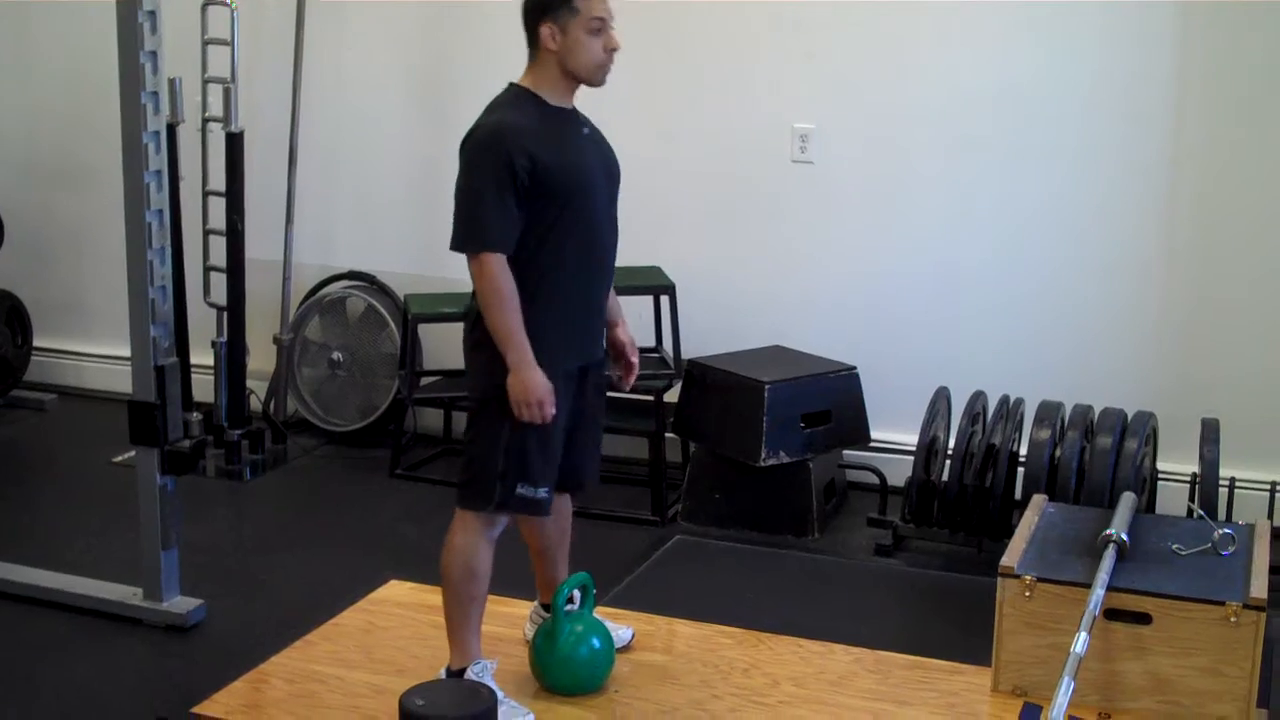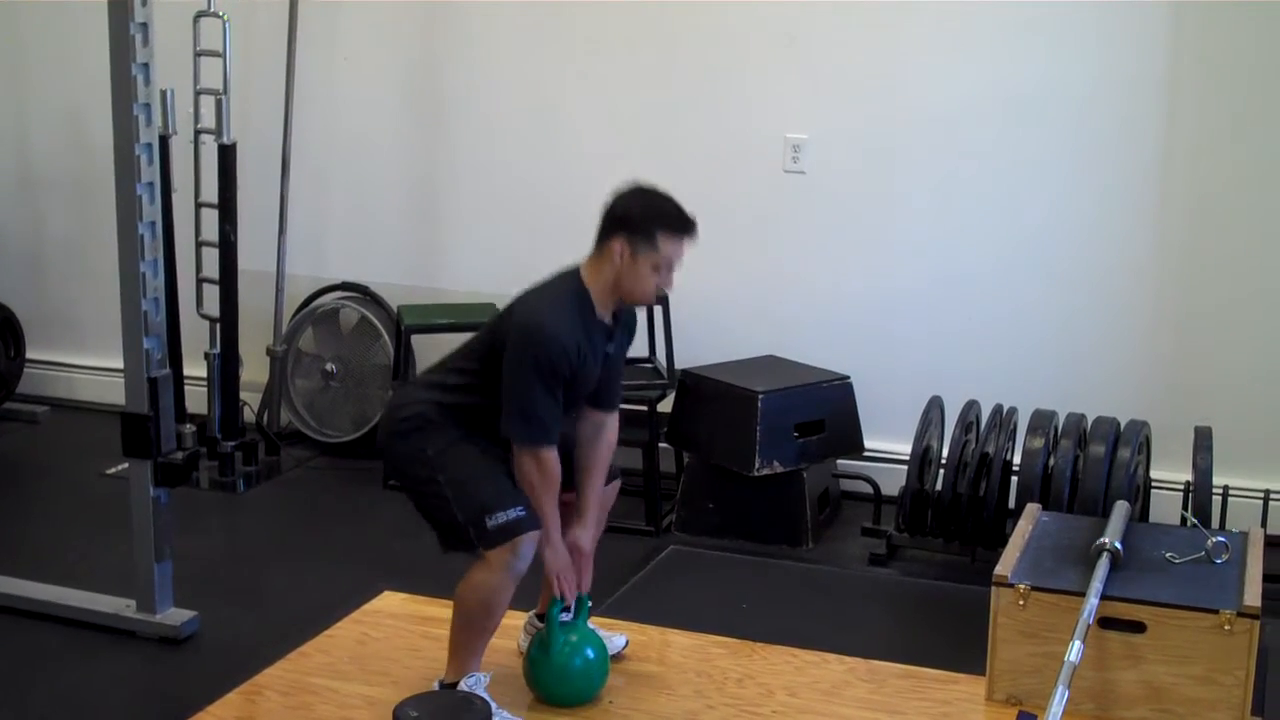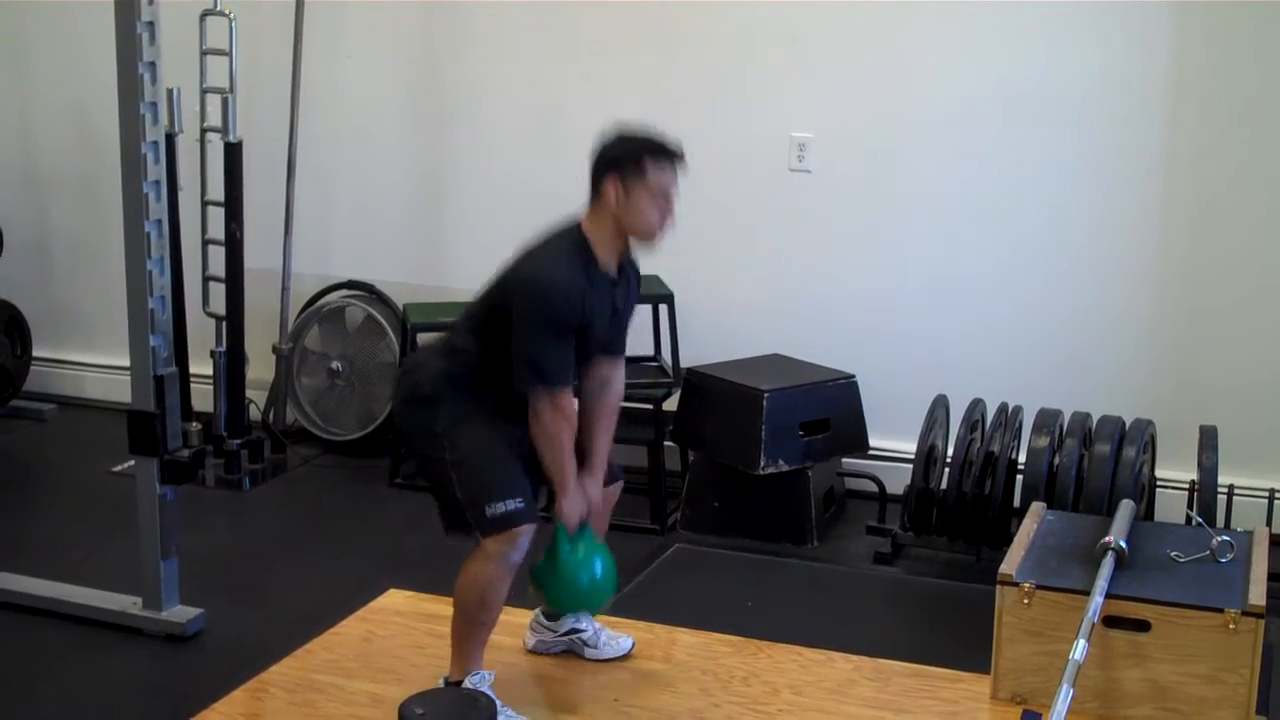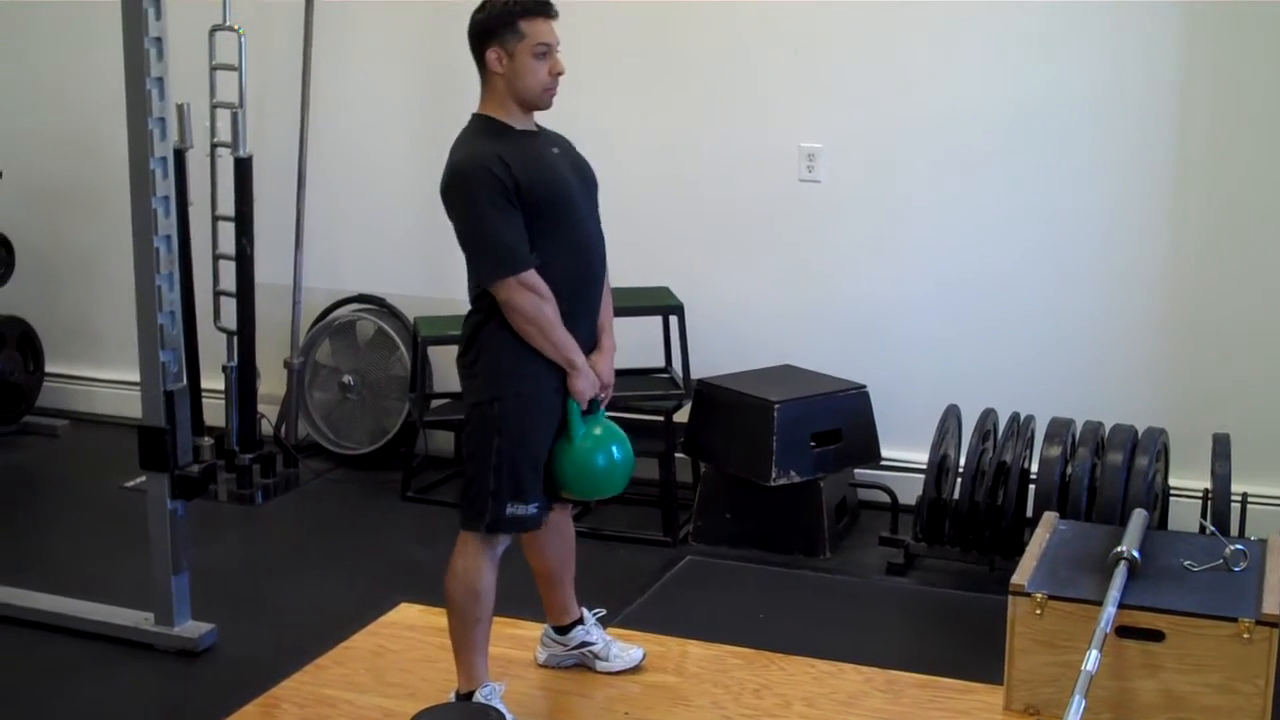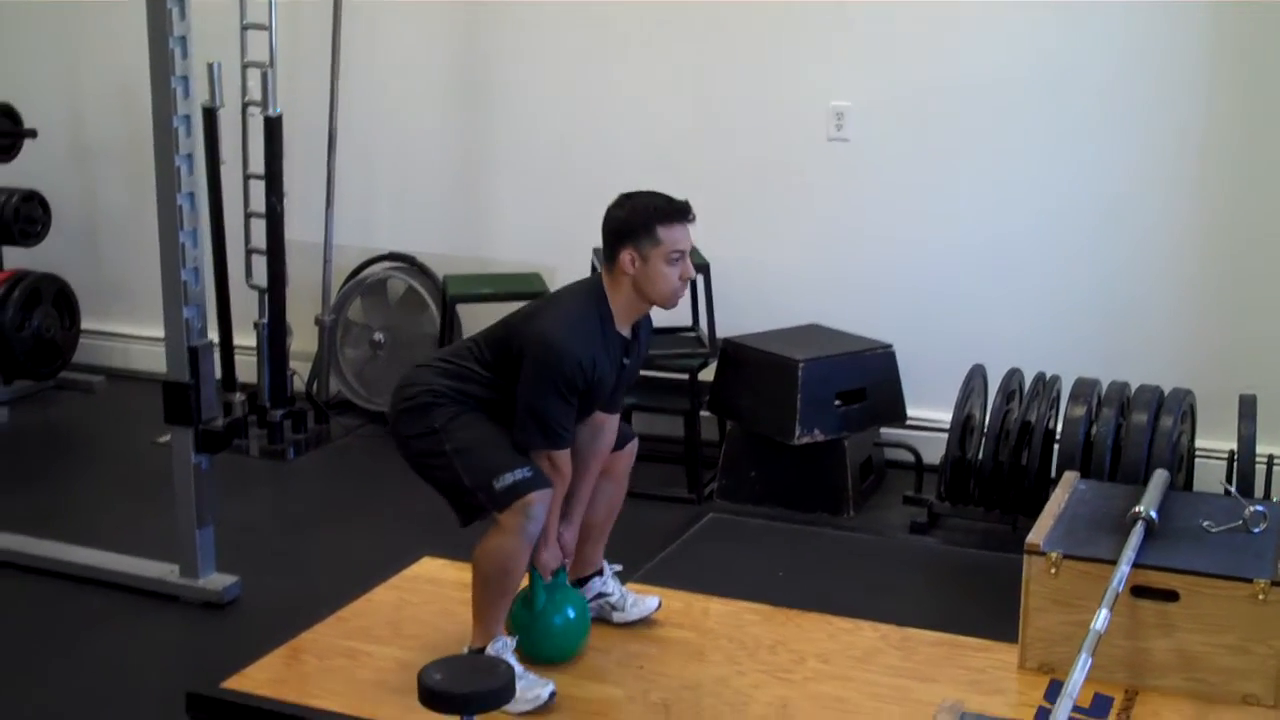
dt=1s
person 1, frame 1
left shoulder: (578, 126)
right shoulder: (504, 134)
right elbow: (487, 258)
left wrist: (614, 323)
right wrist: (520, 364)
left hip: (578, 352)
right hip: (526, 359)
left knee: (553, 489)
right knee: (487, 508)
left ankle: (554, 611)
person 1, frame 2
left shoulder: (618, 317)
right shoulder: (545, 328)
left elbow: (599, 419)
right elbow: (535, 453)
left wrist: (583, 523)
right wrist: (553, 542)
left hip: (496, 426)
right hip: (429, 427)
left knee: (603, 486)
right knee: (516, 538)
left ankle: (548, 621)
person 1, frame 3
left shoulder: (622, 271)
right shoulder: (550, 281)
left elbow: (605, 373)
right elbow: (552, 403)
left wrist: (592, 476)
right wrist: (567, 492)
left hip: (507, 397)
right hip: (442, 399)
left knee: (603, 486)
right knee: (512, 529)
left ankle: (558, 618)
person 1, frame 4
left shoulder: (552, 145)
right shoulder: (479, 163)
left elbow: (588, 255)
right elbow: (515, 286)
left wrist: (602, 349)
right wrist: (575, 365)
left hip: (568, 364)
right hip: (516, 372)
left knee: (552, 503)
right knee: (490, 528)
left ankle: (567, 630)
person 1, frame 5
left shoulder: (634, 325)
right shoulder: (561, 338)
left elbow: (599, 421)
right elbow: (551, 456)
left wrist: (570, 524)
right wrist: (548, 541)
left hip: (505, 406)
right hip: (436, 409)
left knee: (620, 450)
right knee: (526, 504)
left ankle: (589, 581)
right ankle: (485, 654)
